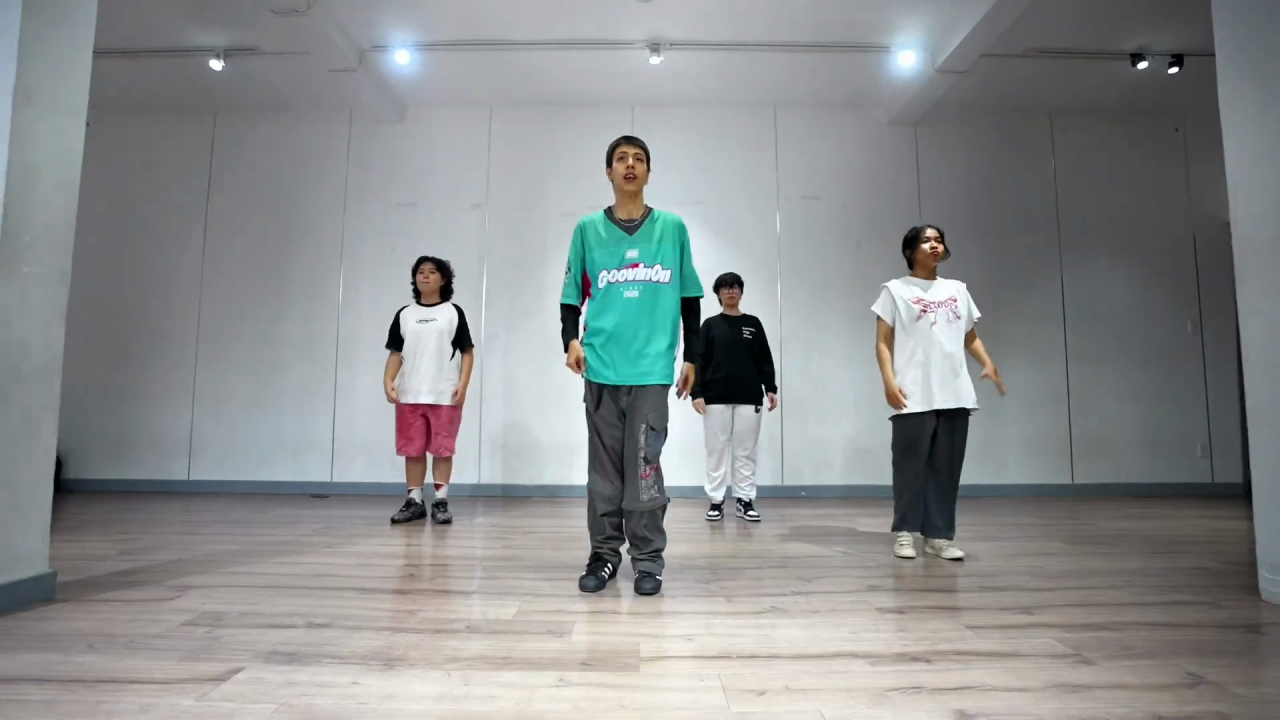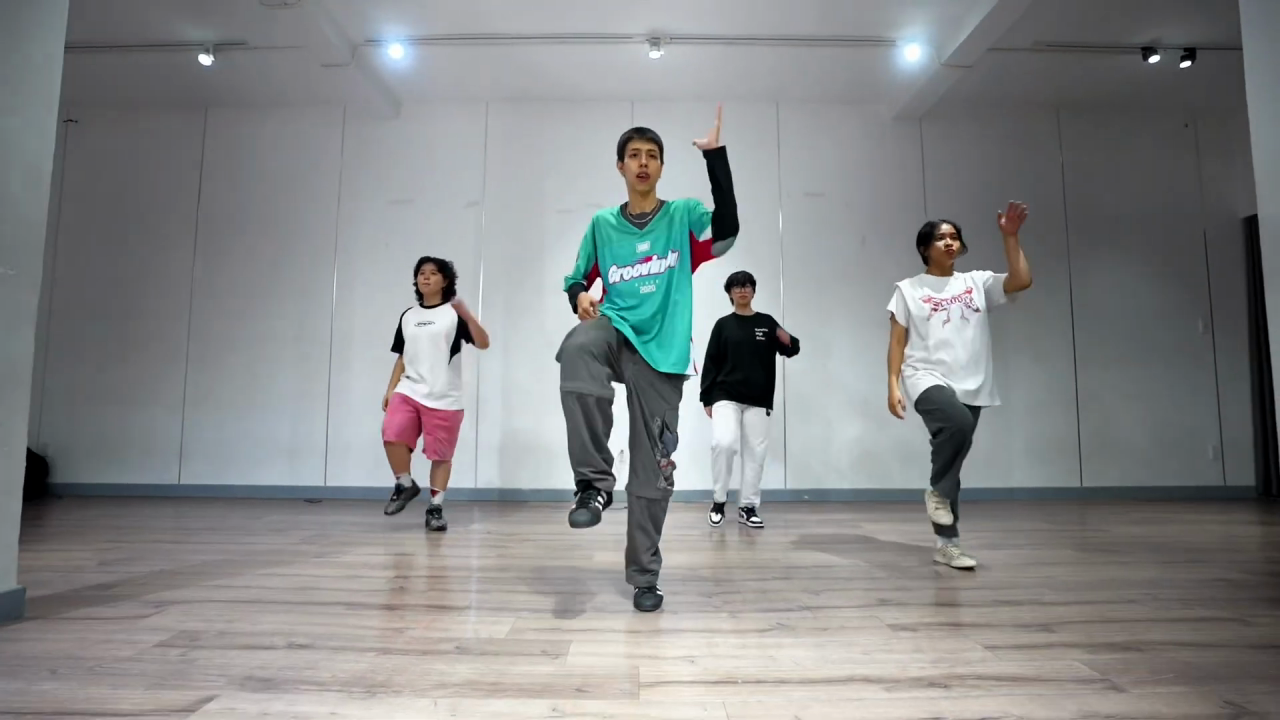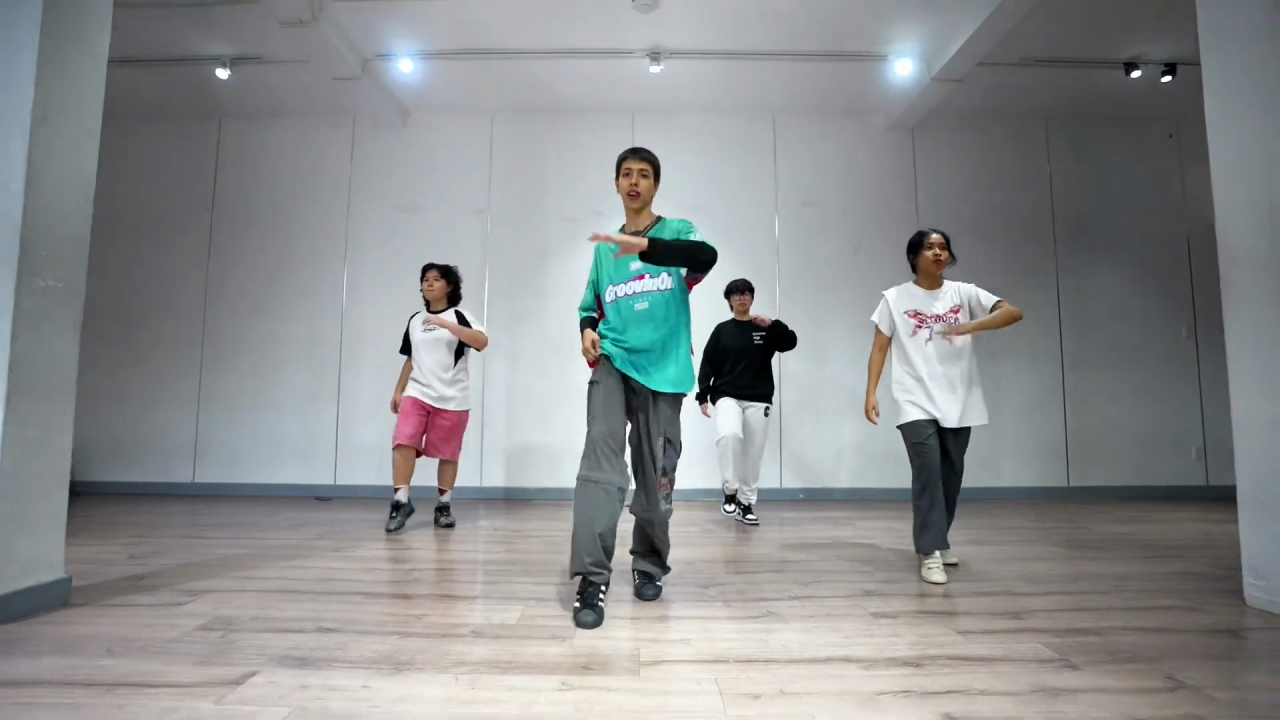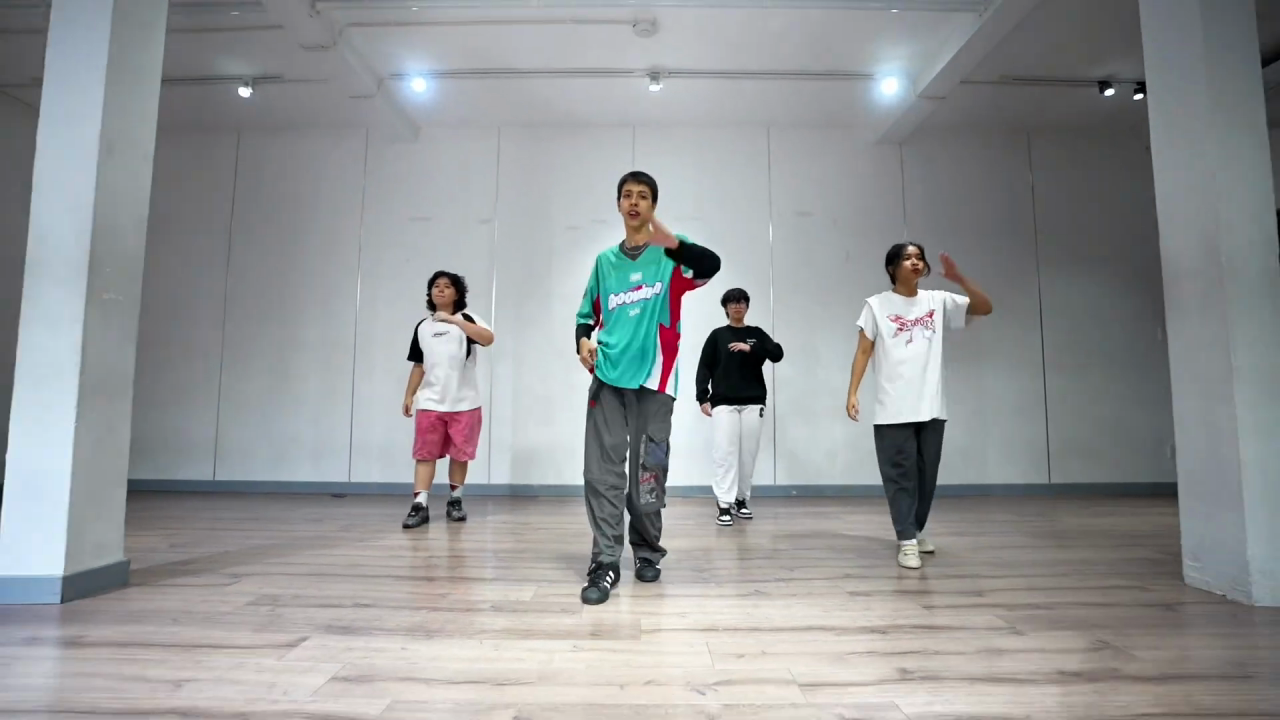
dt=0.4s
person 1, frame 1
left shoulder: (673, 227)
right shoulder: (588, 229)
left elbow: (689, 296)
right elbow: (572, 294)
left wrist: (691, 356)
right wrist: (571, 339)
left hip: (653, 365)
right hip: (602, 363)
left knee: (644, 464)
right knee: (603, 464)
left ankle: (648, 560)
right ankle: (603, 553)
person 1, frame 2
left shoulder: (684, 214)
right shoulder: (602, 224)
left elbow: (725, 235)
right elbow: (575, 278)
left wrist: (716, 155)
right wrist: (580, 295)
left hip: (662, 348)
right hip: (614, 328)
left knee: (653, 462)
right knee: (577, 352)
left ankle: (644, 574)
right ankle: (594, 480)
person 1, frame 3
left shoulder: (674, 235)
right shoulder: (605, 249)
left elbow: (707, 259)
right elbow: (589, 308)
left wrist: (643, 246)
right wrist: (587, 332)
left hip: (662, 369)
right hip: (613, 363)
left knee: (656, 475)
right knee: (600, 464)
left ankle: (648, 566)
right ankle: (592, 577)
person 1, frame 4
left shoulder: (671, 250)
right shoulder: (605, 259)
left elbow: (712, 265)
right elbow: (587, 312)
left wrist: (671, 244)
right wrist: (583, 338)
left hip: (652, 374)
right hip: (608, 372)
left knee: (648, 469)
right knee: (602, 468)
left ankle: (647, 551)
right ankle: (605, 562)
person 2, frame 1
left shoulder: (958, 290)
right shoulder: (895, 290)
left elbow: (971, 338)
right elbow: (883, 342)
left wrist: (989, 364)
right wrist: (889, 380)
left hip: (955, 393)
right hip: (914, 394)
left knee: (946, 466)
right knee: (911, 464)
left ankle: (938, 535)
right ankle: (905, 532)
person 2, frame 2
left shoulder: (977, 282)
right shoulder: (908, 289)
left elbow: (1022, 282)
right elbow: (897, 343)
left wrist: (1010, 238)
right wrist: (893, 386)
left hip: (970, 385)
right hip: (926, 378)
right knee: (956, 423)
left ankle: (946, 540)
right ankle: (938, 491)
person 2, frame 3
left shoulder: (964, 294)
right shoulder: (894, 298)
left elbow: (1014, 312)
right elbow: (880, 348)
left wrist: (972, 326)
right wrist: (870, 393)
left hip: (958, 403)
right hip: (916, 403)
left knee: (949, 476)
right knee: (927, 471)
left ankle: (934, 541)
right ankle: (931, 552)
person 2, frame 4
left shoulder: (939, 301)
right shoulder: (877, 305)
left elbow: (985, 308)
right elbow: (864, 351)
left wrist: (959, 279)
right wrist: (852, 392)
left hip: (930, 404)
right hip: (893, 405)
left knee: (926, 472)
right knee: (900, 472)
left ankle: (914, 530)
right ankle: (907, 539)
person 3, frame 1
left shoulder: (454, 312)
right shoulder: (404, 314)
left elbow: (467, 352)
right elbow: (395, 353)
left wrist: (463, 385)
right wrist: (389, 381)
left hip: (445, 395)
right hip: (410, 395)
left knee: (443, 449)
right knee: (412, 449)
left ankle: (440, 502)
right ankle: (414, 502)
person 3, frame 2
left shoulder: (454, 314)
right shoulder: (407, 316)
left elbow: (483, 343)
right elbow: (401, 358)
left wrist: (467, 314)
right wrist: (390, 389)
left hip: (444, 398)
right hip: (410, 392)
left knee: (440, 454)
right knee: (392, 437)
left ankle: (435, 508)
right ankle: (405, 485)
person 3, frame 3
left shoulder: (458, 317)
right shoulder: (415, 320)
left elbow: (482, 342)
left wrist: (445, 322)
right wrist: (398, 391)
left hip: (451, 399)
right hip: (417, 393)
left knee: (447, 454)
right knee: (403, 442)
left ankle: (443, 506)
right ankle: (401, 501)
person 3, frame 4
left shoulder: (466, 320)
right shoulder: (422, 327)
left elbow: (488, 338)
right elbow: (418, 365)
left wrist: (453, 320)
right wrist: (408, 395)
left hip: (464, 402)
right hip: (430, 402)
left knee: (460, 453)
right knee: (425, 453)
left ankle: (455, 501)
right ankle: (420, 505)
person 4, frame 1
left shoulder: (753, 324)
right shoulder: (711, 324)
left elbow: (765, 360)
right elbow: (698, 360)
left wrist: (771, 389)
right wrist: (697, 392)
left hip: (749, 399)
right hip: (716, 399)
left knee: (745, 451)
right knee: (716, 450)
left ankle: (745, 500)
right ankle: (715, 501)
person 4, frame 2
left shoulder: (767, 322)
right shoulder: (723, 325)
left elbow: (790, 348)
right elbow: (711, 363)
left wrist: (788, 343)
right wrist: (706, 398)
left hip: (759, 401)
right hip: (726, 397)
left knee: (755, 456)
right knee: (723, 445)
left ankle: (748, 507)
right ankle: (718, 501)
person 4, frame 3
left shoulder: (765, 328)
right shoulder: (722, 330)
left elbow: (790, 343)
right elbow: (708, 364)
left wrist: (773, 324)
right wrist: (703, 396)
left hip: (759, 399)
right hip: (727, 396)
left knee: (753, 454)
right knee: (728, 434)
left ankle: (746, 503)
right ankle: (730, 490)
person 4, frame 4
left shoulder: (757, 334)
right shoulder: (717, 335)
left elbow: (777, 354)
right elbow: (704, 368)
left wrist: (751, 348)
right wrist: (703, 397)
left hip: (753, 403)
right hip: (724, 402)
left knee: (748, 454)
right knee: (725, 453)
left ankle: (740, 499)
right ankle: (724, 505)
